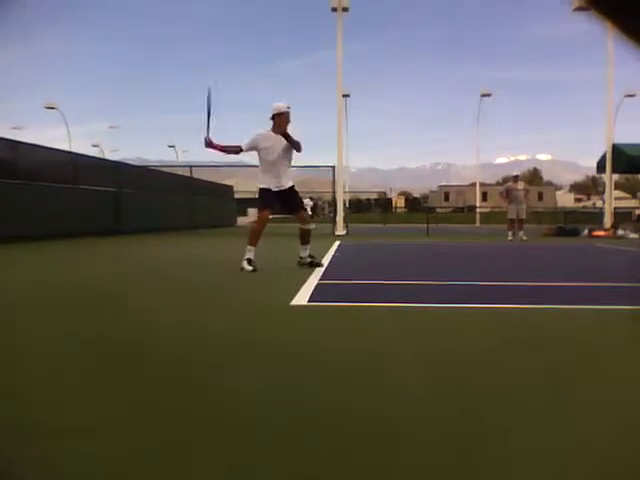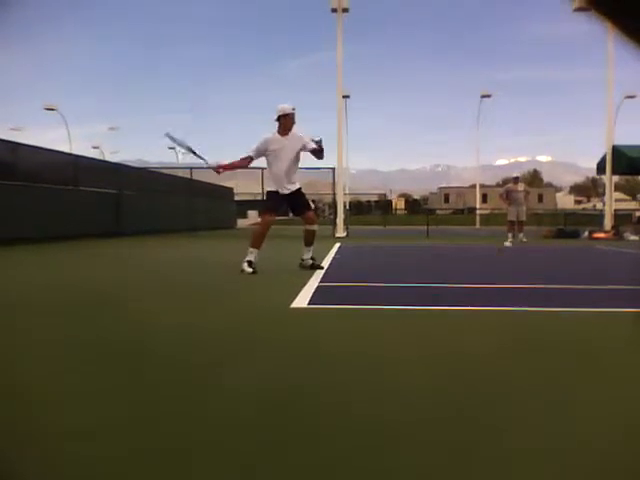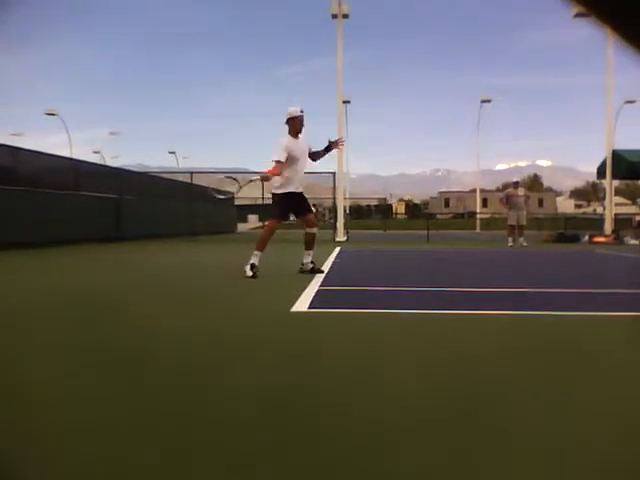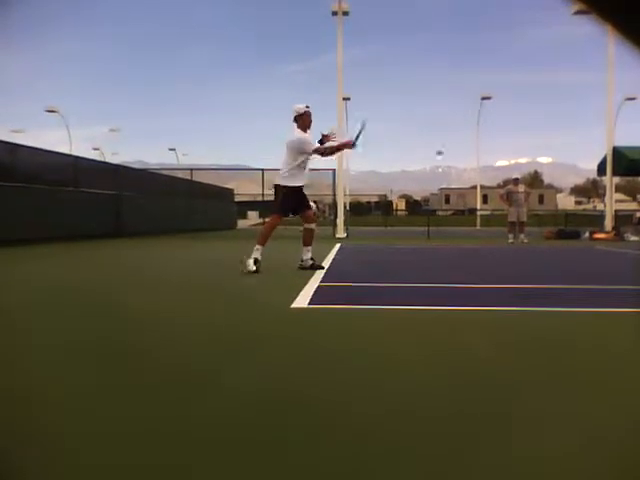
dt=0.1s
person 1, frame 1
left shoulder: (289, 137)
right shoulder: (260, 138)
left elbow: (298, 148)
right elbow: (239, 149)
left wrist: (285, 135)
right wrist: (215, 146)
left hip: (287, 187)
right hip: (267, 187)
left knee: (305, 219)
right knee: (262, 218)
left ankle: (305, 256)
right ankle: (248, 258)
person 1, frame 2
left shoulder: (299, 138)
right shoulder: (267, 141)
left elbow: (319, 156)
right elbow: (247, 160)
left wrist: (319, 148)
right wrist: (226, 167)
left hip: (294, 188)
right hip: (275, 190)
left knee: (311, 219)
right knee: (266, 221)
left ankle: (307, 259)
right ankle: (249, 260)
person 1, frame 3
left shoulder: (302, 141)
right shoulder: (284, 143)
left elbow: (313, 157)
right elbow: (279, 166)
left wrist: (329, 147)
right wrist: (270, 174)
left hip: (296, 192)
right hip: (282, 192)
left knee: (311, 222)
right knee: (273, 224)
left ankle: (307, 263)
right ankle: (252, 263)
person 1, frame 4
left shoulder: (305, 136)
right shoulder: (300, 138)
left elbow: (318, 151)
right elbow: (322, 152)
left wrist: (323, 140)
right wrist: (343, 145)
left hip: (296, 186)
right hip: (286, 185)
left knee: (310, 218)
right knee: (275, 220)
left ankle: (306, 259)
right ankle: (254, 257)
